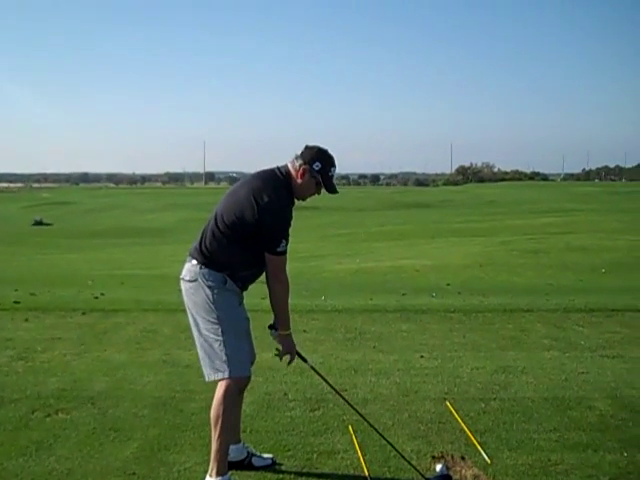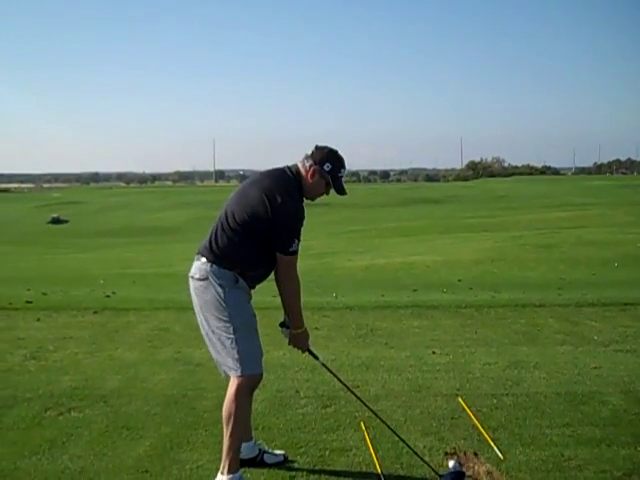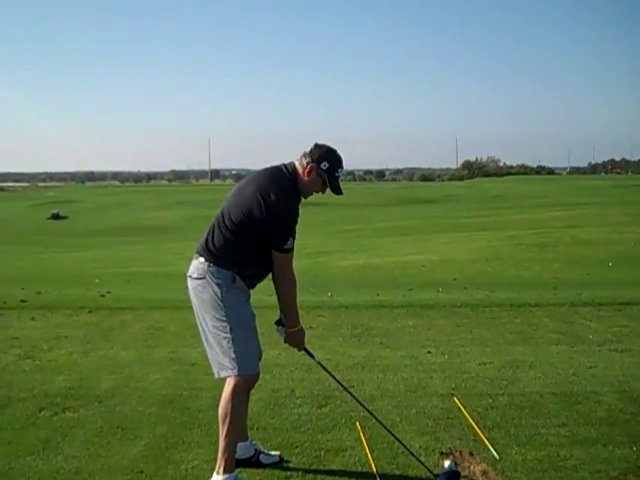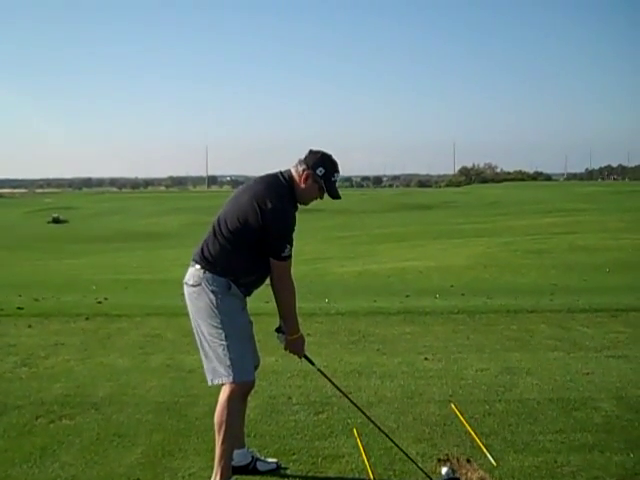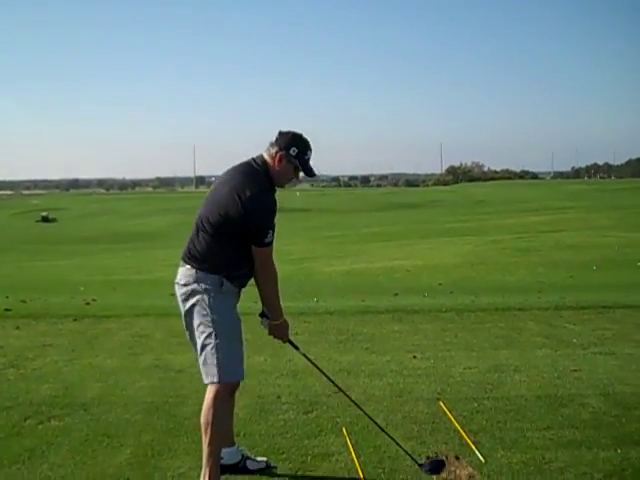
dt=1s
person 1, frame 1
left shoulder: (268, 184)
right shoulder: (275, 201)
left elbow: (270, 269)
right elbow: (276, 276)
left wrist: (279, 324)
right wrist: (285, 332)
left hip: (219, 280)
right hip: (210, 282)
left knee: (238, 371)
right knee: (233, 376)
left ankle: (234, 451)
person 1, frame 2
left shoulder: (276, 181)
right shoulder: (288, 202)
left elbow: (278, 264)
right elbow: (287, 274)
left wrist: (291, 320)
right wrist: (298, 326)
left hip: (221, 276)
right hip: (220, 280)
left knee: (247, 368)
right knee: (245, 374)
left ankle: (246, 447)
person 1, frame 3
left shoulder: (273, 180)
right shoulder: (281, 197)
left elbow: (274, 263)
right elbow: (283, 272)
left wrist: (286, 317)
right wrist: (293, 325)
left hip: (220, 276)
right hip: (218, 280)
left knee: (246, 368)
right knee: (242, 373)
left ankle: (241, 447)
person 1, frame 4
left shoulder: (270, 187)
right shoulder: (278, 206)
right elbow: (281, 279)
right wrist: (293, 331)
left hip: (219, 284)
right hip: (215, 288)
left knee: (243, 375)
right knee: (237, 381)
person 1, frame 5
left shoulder: (244, 175)
right shoulder: (258, 194)
right elbow: (263, 266)
right wrist: (277, 317)
left hip: (206, 279)
right hip: (208, 285)
left knee: (228, 374)
right knee: (222, 380)
